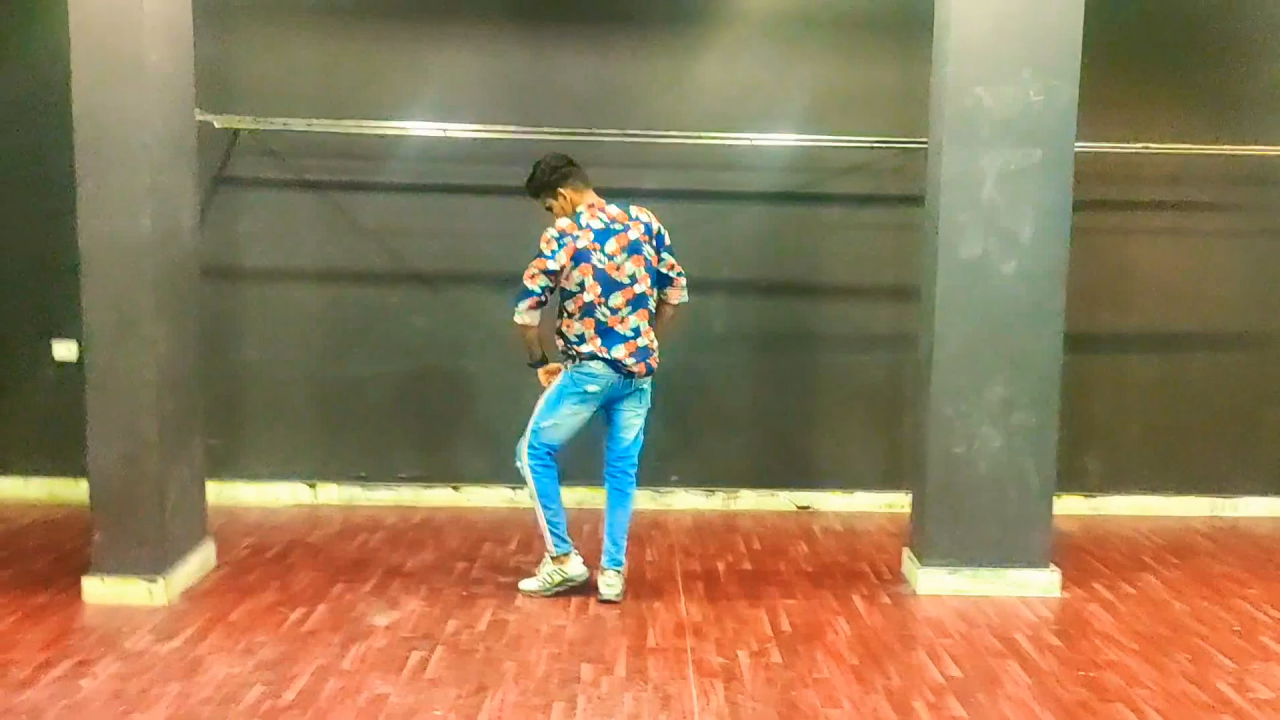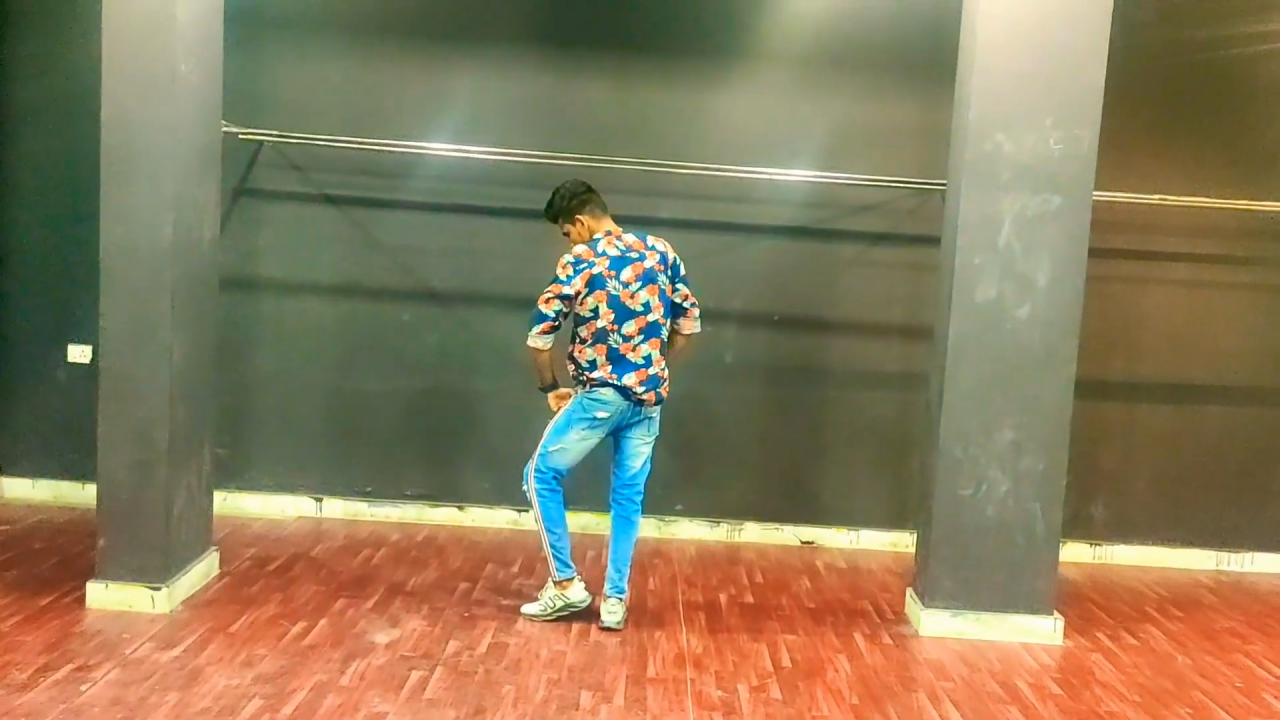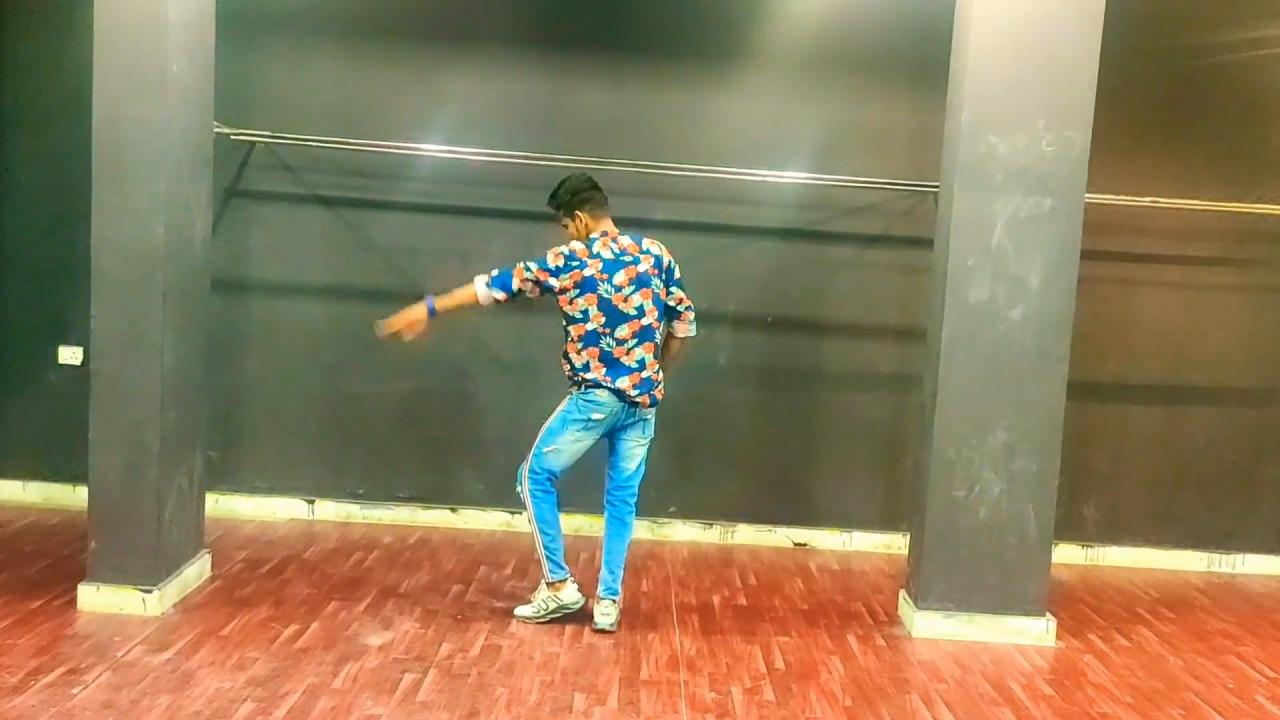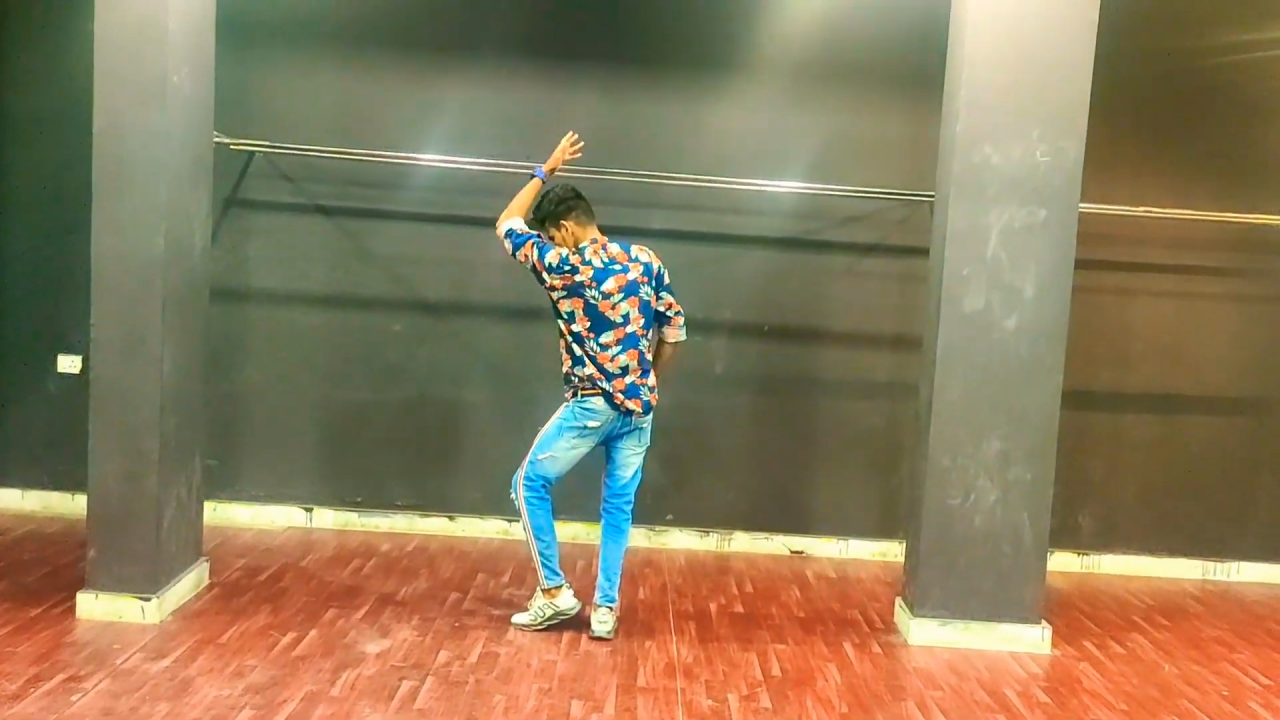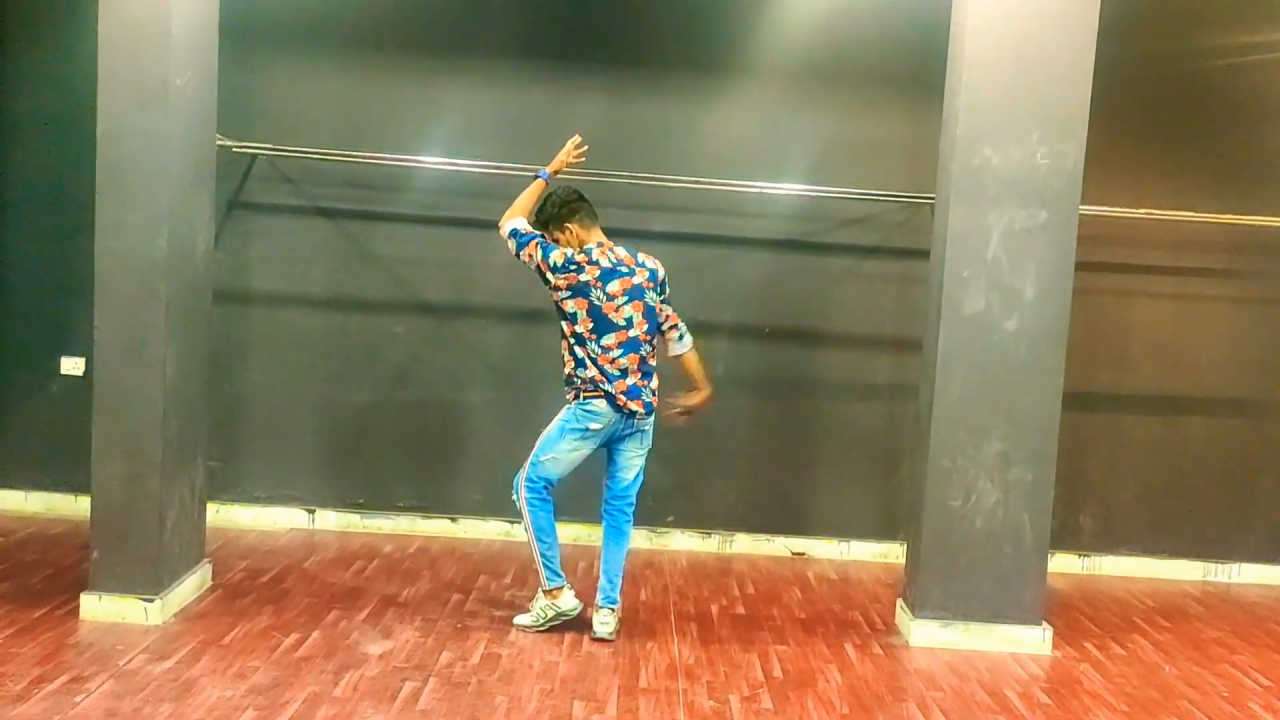
dt=1s
person 1, frame 1
left shoulder: (561, 235)
right shoulder: (644, 221)
left elbow: (526, 312)
right elbow: (676, 292)
left wrist: (539, 363)
left hip: (590, 369)
right hip: (639, 369)
left knee: (534, 452)
right knee: (622, 469)
left ankle: (564, 559)
right ankle: (613, 572)
person 1, frame 2
left shoulder: (578, 262)
right shoulder: (661, 251)
left elbow: (540, 335)
right elbow: (689, 322)
left wrist: (550, 388)
left hip: (600, 395)
right hip: (650, 397)
left knee: (541, 475)
right knee: (628, 497)
left ankle: (566, 584)
right ankle: (615, 599)
person 1, frame 3
left shoulder: (568, 260)
right shoulder: (657, 254)
left elbow: (497, 287)
right elbow: (684, 324)
left wrist: (429, 307)
left hip: (596, 396)
right hip: (645, 400)
left knee: (537, 477)
right knee: (622, 498)
left ankle: (560, 586)
right ankle: (608, 601)
person 1, frame 4
left shoulder: (562, 266)
right shoulder: (646, 260)
left elbow: (508, 225)
right elbow: (673, 331)
left wrist: (546, 170)
left hip: (591, 405)
right hip: (640, 407)
left knee: (530, 483)
right knee: (619, 506)
left ankle: (555, 592)
right ankle: (605, 609)
person 1, frame 5
left shoulder: (565, 266)
right shoulder: (649, 267)
left elbow: (512, 225)
right elbow: (674, 334)
left wrist: (549, 172)
right wrist: (700, 387)
left hip: (592, 407)
right hip: (641, 409)
left knee: (531, 486)
right knee: (620, 507)
left ankle: (556, 594)
right ankle: (608, 610)
